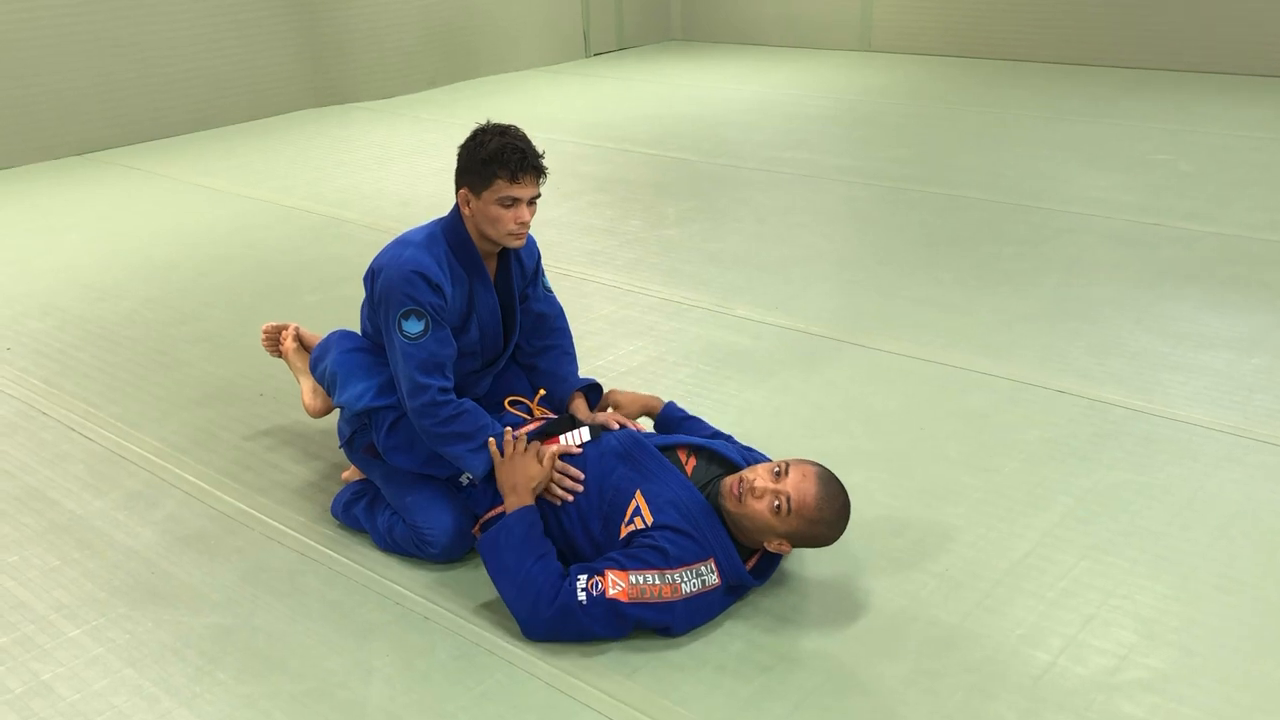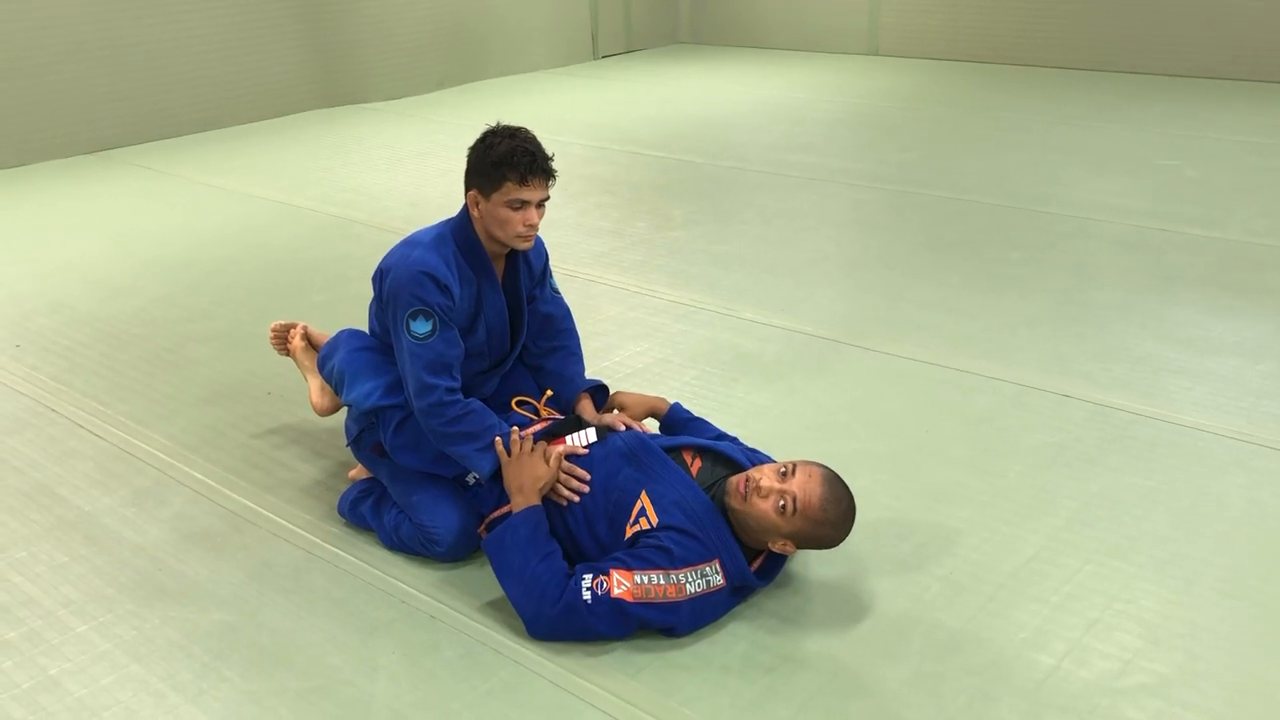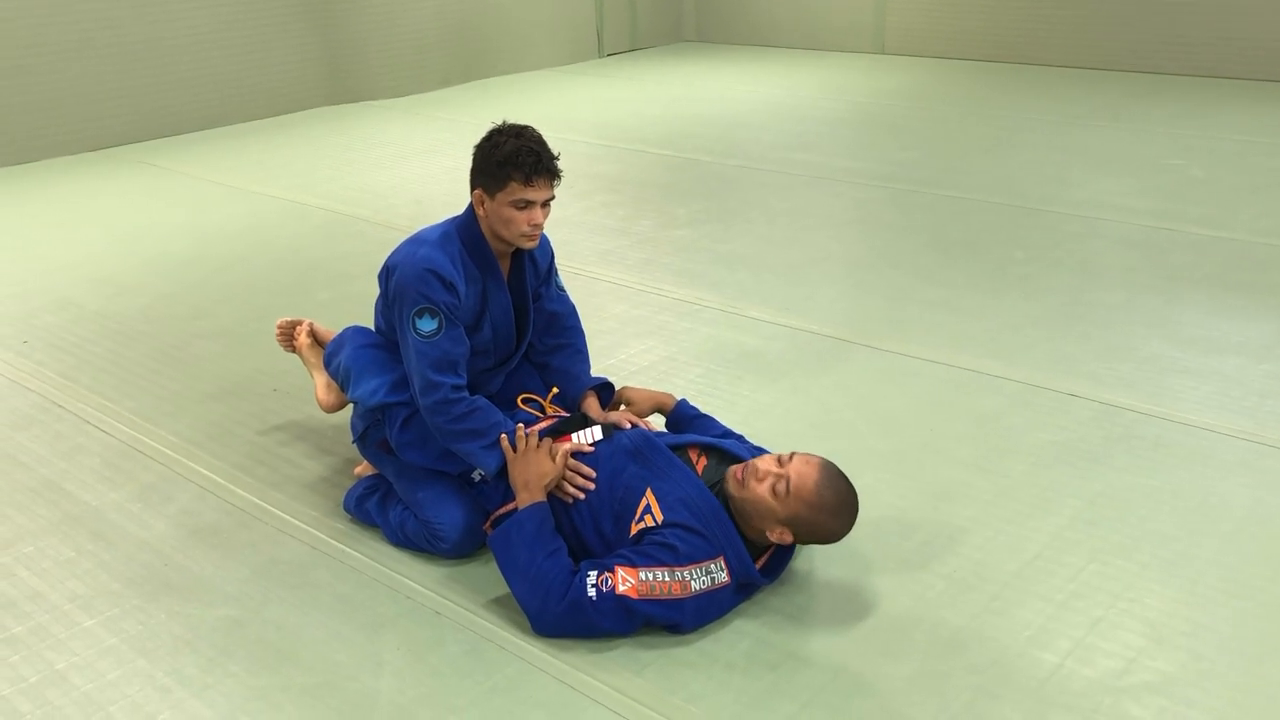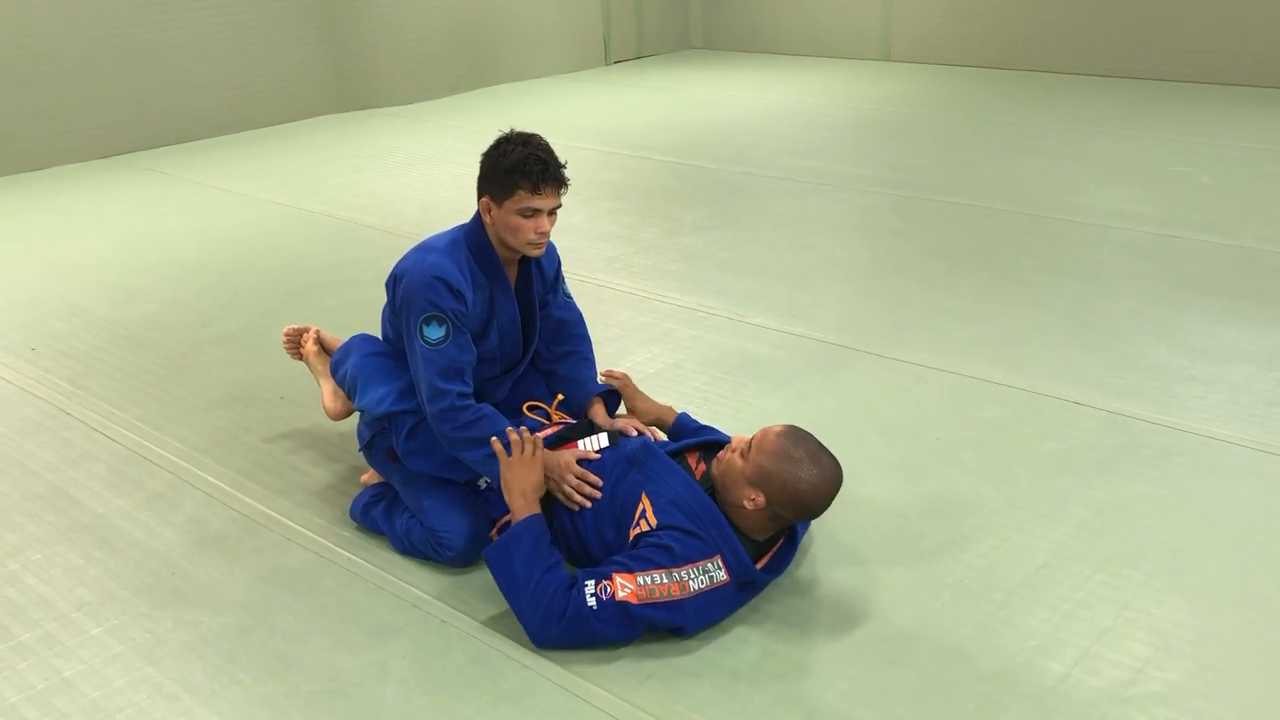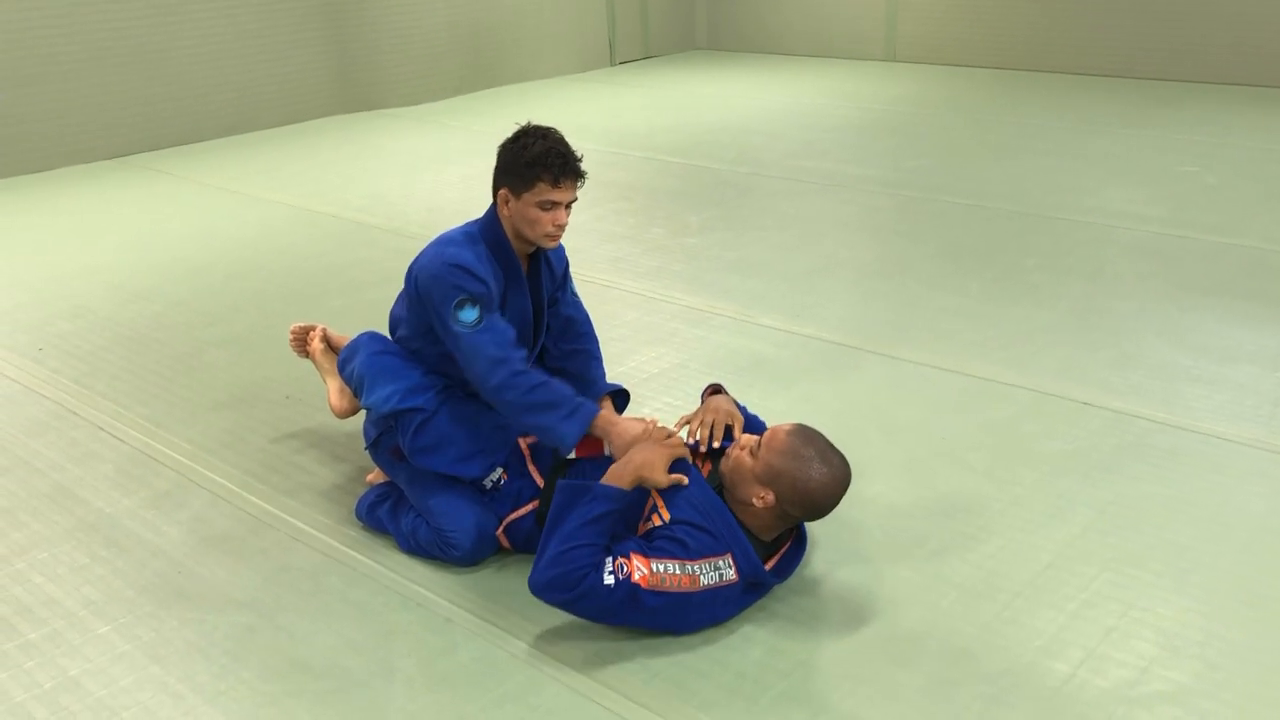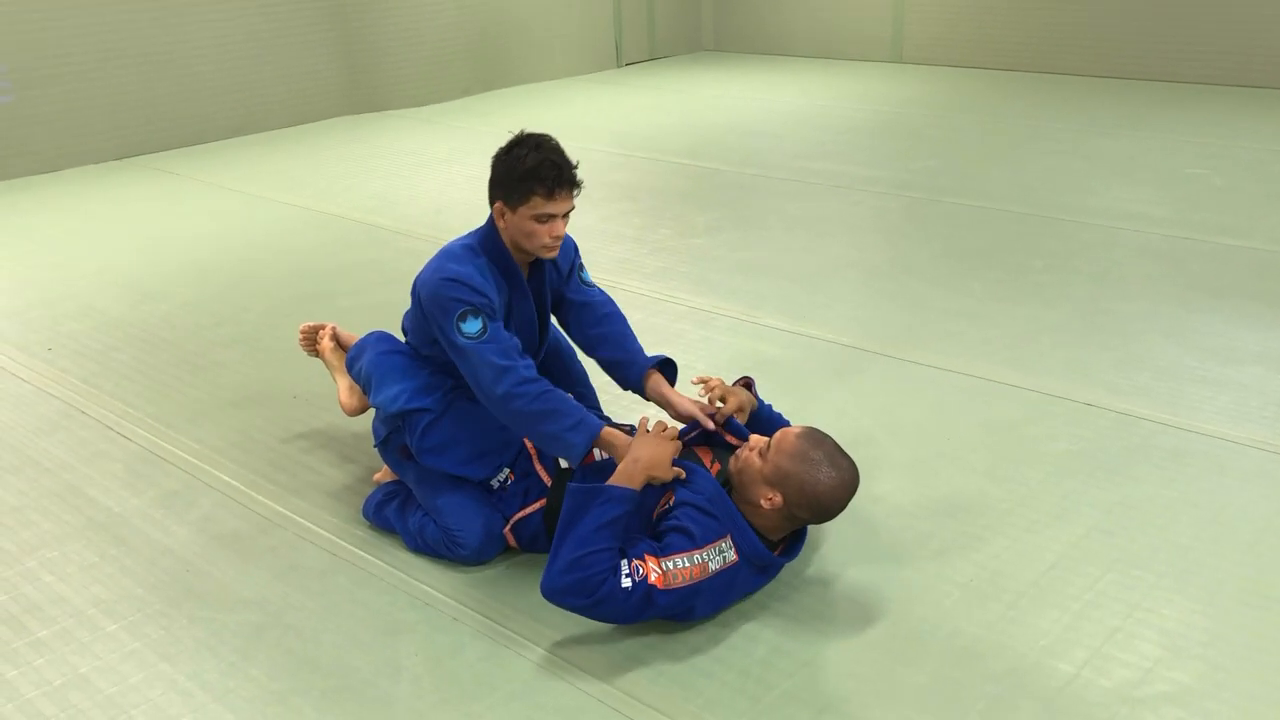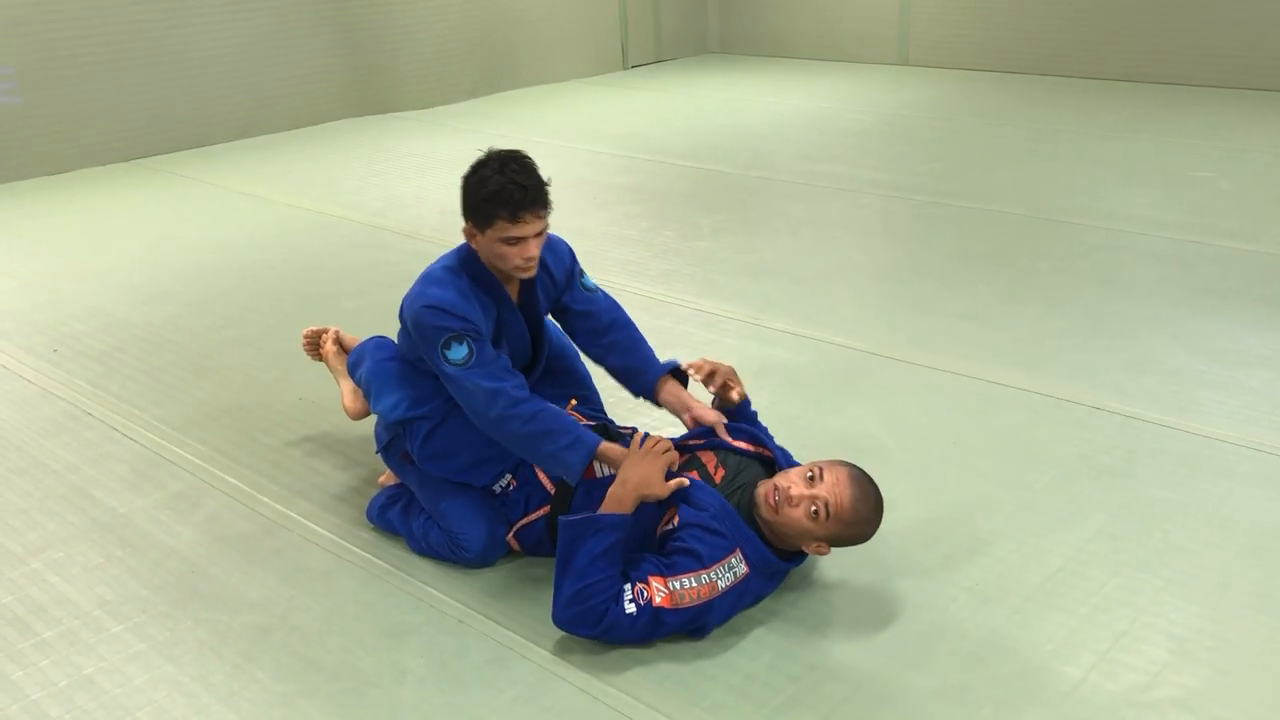
dt=0.7s
person 1, frame 1
left shoulder: (686, 562)
right shoulder: (748, 463)
left elbow: (547, 608)
left wrist: (517, 498)
right wrist: (654, 404)
left hip: (491, 482)
person 1, frame 2
left shoulder: (689, 562)
right shoulder: (753, 467)
left elbow: (551, 608)
left wrist: (524, 500)
right wrist: (659, 406)
right ankle: (339, 373)
person 1, frame 3
left shoulder: (692, 558)
right shoulder: (752, 462)
left elbow: (557, 605)
left wrist: (527, 496)
right wrist: (667, 402)
left hip: (500, 478)
person 1, frame 4
left shoulder: (686, 558)
right shoulder: (781, 513)
left elbow: (554, 618)
left wrist: (523, 504)
right wrist: (664, 416)
left hip: (510, 489)
person 1, frame 5
left shoulder: (702, 557)
right shoulder: (774, 526)
left elbow: (562, 579)
right elbow: (749, 439)
left wrist: (622, 476)
right wrist: (722, 401)
left hip: (524, 492)
left knee: (403, 392)
left ankle: (355, 365)
person 1, frame 6
left shoulder: (707, 552)
left elbow: (583, 587)
left wrist: (632, 471)
right wrist: (750, 401)
left hip: (523, 492)
left knee: (399, 376)
left ankle: (363, 359)
person 1, frame 7
left shoulder: (721, 563)
right shoulder: (771, 465)
left elbow: (587, 611)
right elbow: (745, 434)
left wrist: (623, 494)
right wrist: (734, 394)
left hip: (531, 494)
right hip: (584, 434)
right ankle: (367, 368)
person 2, frame 1
left shoulder: (519, 250)
right shoulder: (411, 272)
left elbow: (545, 340)
right elbow: (429, 401)
left wrist: (580, 413)
left hip: (479, 388)
right hip: (402, 416)
right knee: (446, 534)
person 2, frame 2
left shoulder: (528, 252)
right shoulder: (420, 272)
left elbow: (552, 341)
right elbow: (437, 400)
left wrist: (586, 414)
left hip: (485, 388)
right hip: (407, 413)
right knee: (452, 533)
person 2, frame 3
left shoulder: (533, 249)
right shoulder: (426, 270)
left elbow: (558, 339)
right elbow: (442, 398)
left wrist: (592, 411)
left hip: (491, 386)
right hip: (415, 413)
right knee: (457, 530)
person 2, frame 4
left shoulder: (540, 257)
right shoulder: (433, 277)
left elbow: (565, 344)
right elbow: (449, 405)
left wrist: (599, 417)
right wrist: (535, 459)
left hip: (495, 394)
right hip: (418, 419)
right knee: (462, 538)
right ankle: (394, 480)
person 2, frame 5
left shoulder: (548, 255)
right shoulder: (452, 269)
left elbow: (573, 344)
right elbow: (504, 377)
left wrist: (605, 412)
right wrist: (606, 426)
left hip: (495, 405)
right hip: (428, 412)
person 2, frame 6
left shoulder: (553, 250)
right shoulder: (453, 281)
left elbow: (599, 323)
right elbow: (511, 387)
left wrist: (664, 393)
right wrist: (613, 442)
right hip: (436, 415)
right knee: (473, 540)
right ankle: (409, 474)
person 2, frame 7
left shoulder: (550, 256)
right shoulder: (437, 306)
left elbow: (606, 329)
right elbow: (505, 409)
left wrist: (679, 400)
right wrist: (612, 457)
right hip: (438, 424)
right knee: (478, 542)
right ankle: (414, 477)
